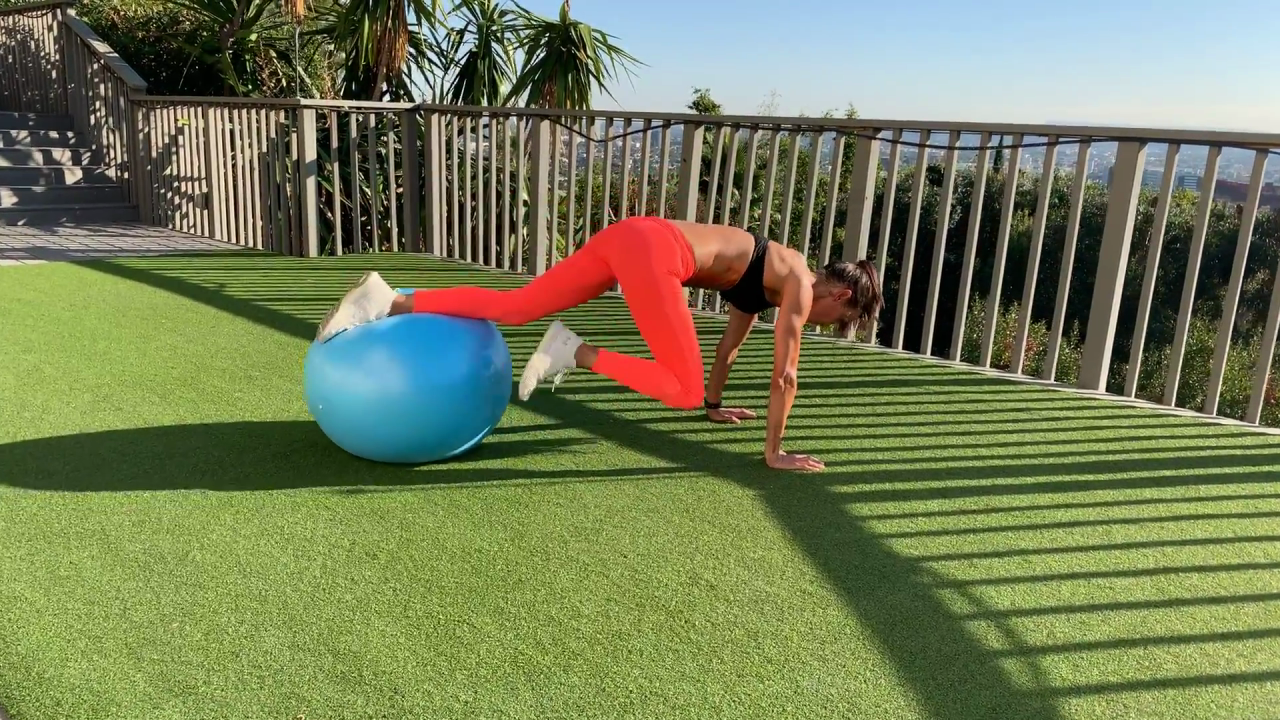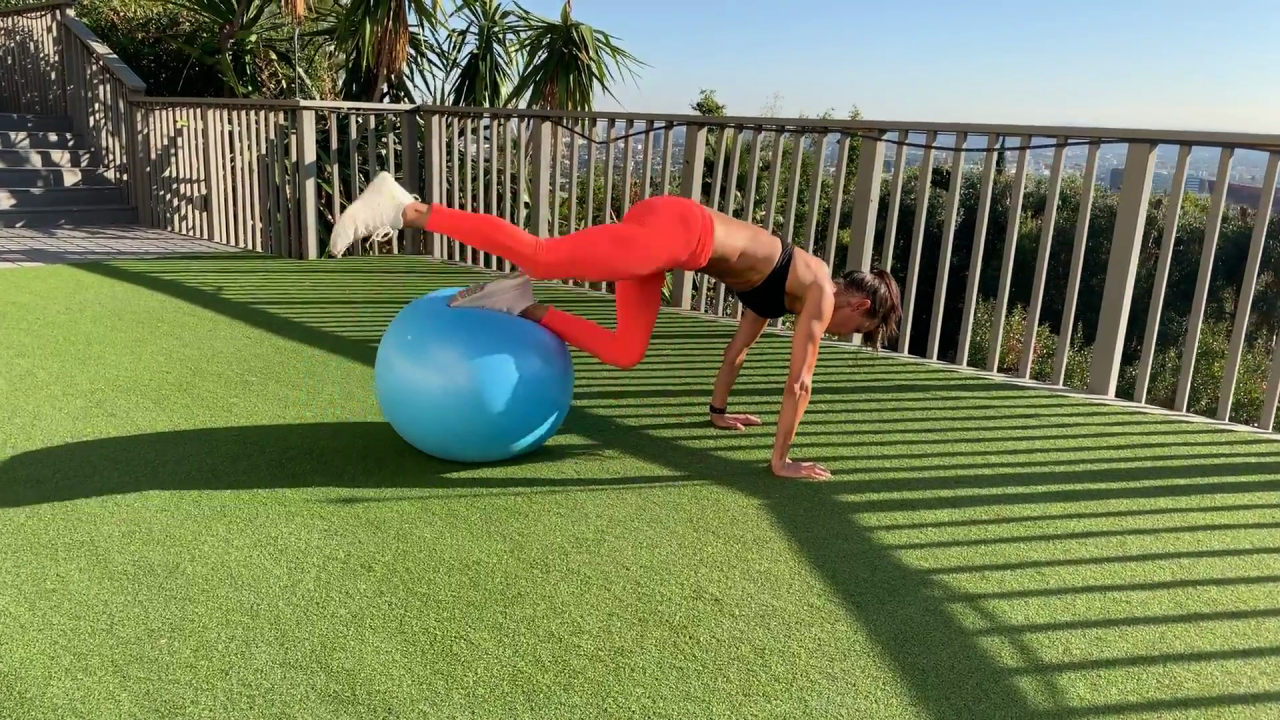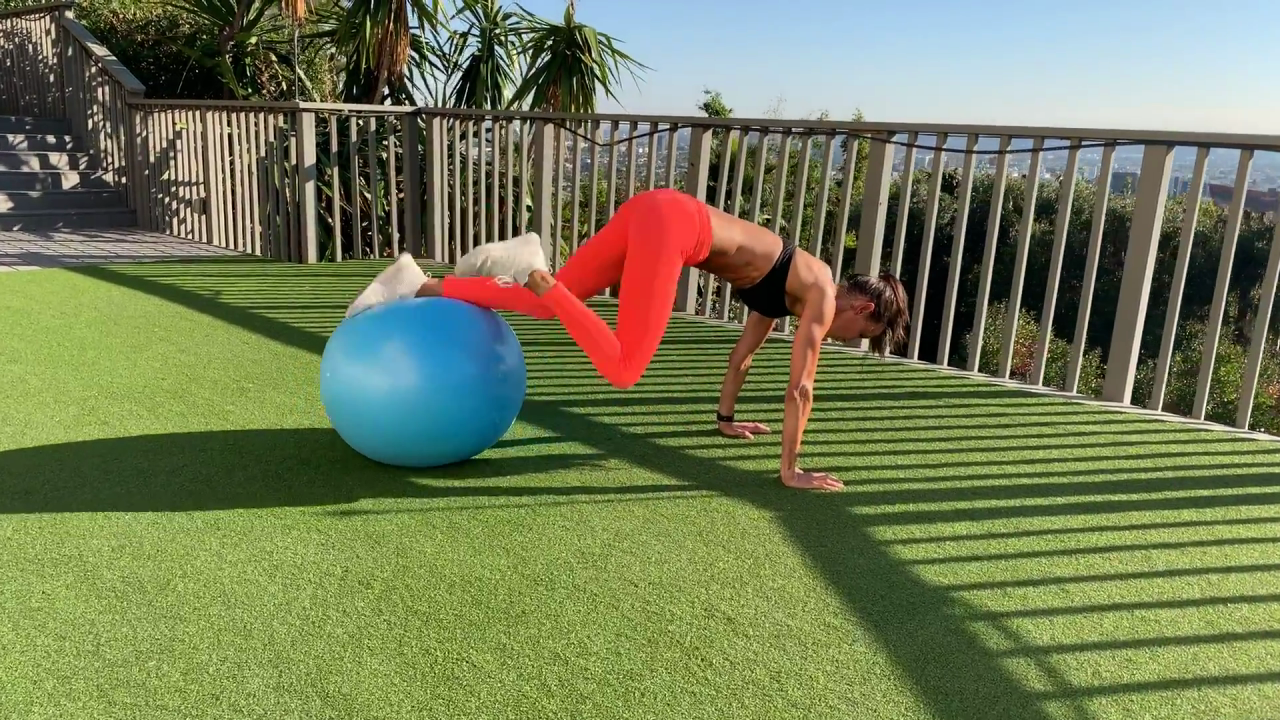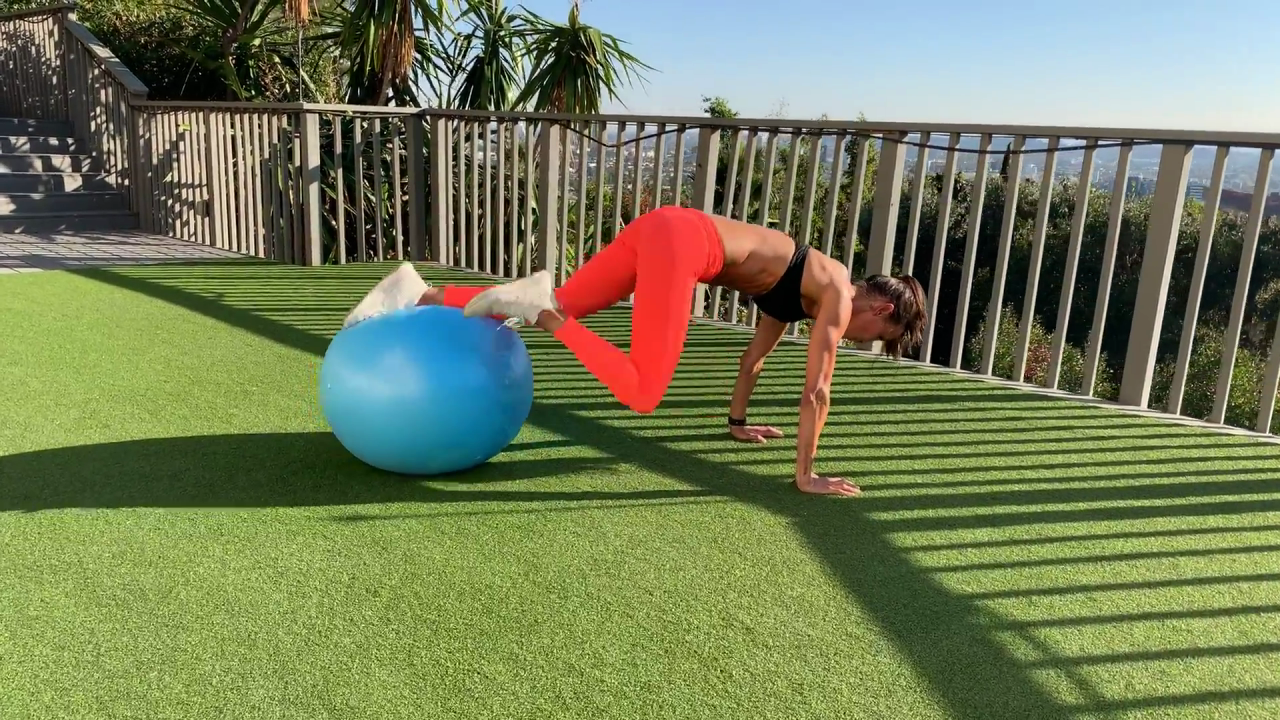
dt=0.5s
person 1, frame 1
left shoulder: (766, 279)
right shoulder: (800, 283)
left elbow: (730, 343)
right elbow: (785, 375)
left wrist: (716, 406)
right wrist: (775, 452)
left hip: (627, 238)
right hip: (650, 254)
left knee: (511, 307)
right knee: (683, 393)
left ankle: (385, 302)
right ankle: (576, 353)
person 1, frame 2
left shoulder: (782, 293)
right shoulder: (822, 294)
left elbow: (738, 347)
right elbow: (799, 383)
left wrist: (718, 411)
right wrist: (781, 459)
left hip: (658, 218)
right hip: (671, 229)
left knee: (627, 352)
right knee: (540, 258)
left ankle: (522, 306)
right ankle: (401, 206)
person 1, frame 3
left shoulder: (786, 293)
right shoulder: (823, 295)
left elbow: (744, 351)
right elbow: (799, 388)
left wrist: (725, 420)
right wrist: (791, 470)
left hip: (653, 213)
right hip: (670, 225)
left knee: (549, 299)
right knee: (621, 370)
left ankle: (418, 286)
right ankle: (530, 267)
person 1, frame 4
left shoulder: (800, 292)
right shoulder: (838, 295)
left elbow: (756, 354)
right elbow: (817, 391)
left wrist: (737, 423)
right wrist: (805, 475)
left hip: (659, 228)
right hip: (678, 243)
left knee: (556, 311)
right knee: (639, 395)
left ankle: (419, 296)
right ankle: (543, 306)
